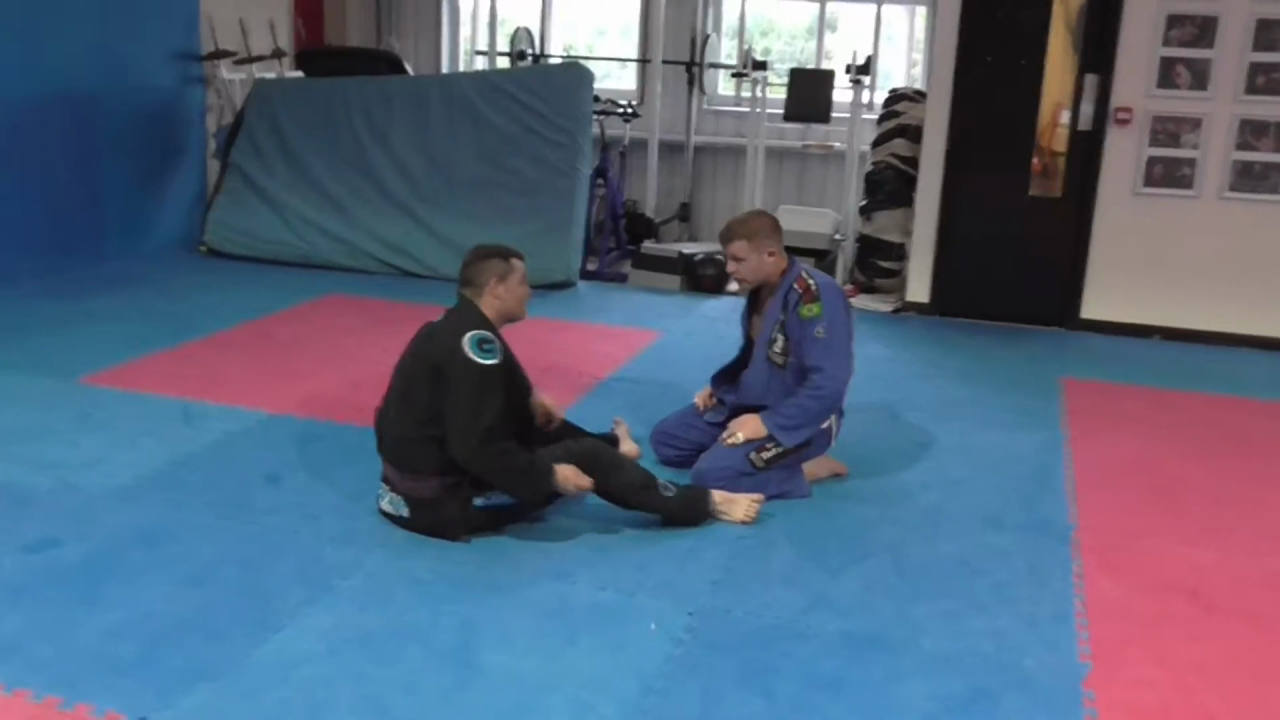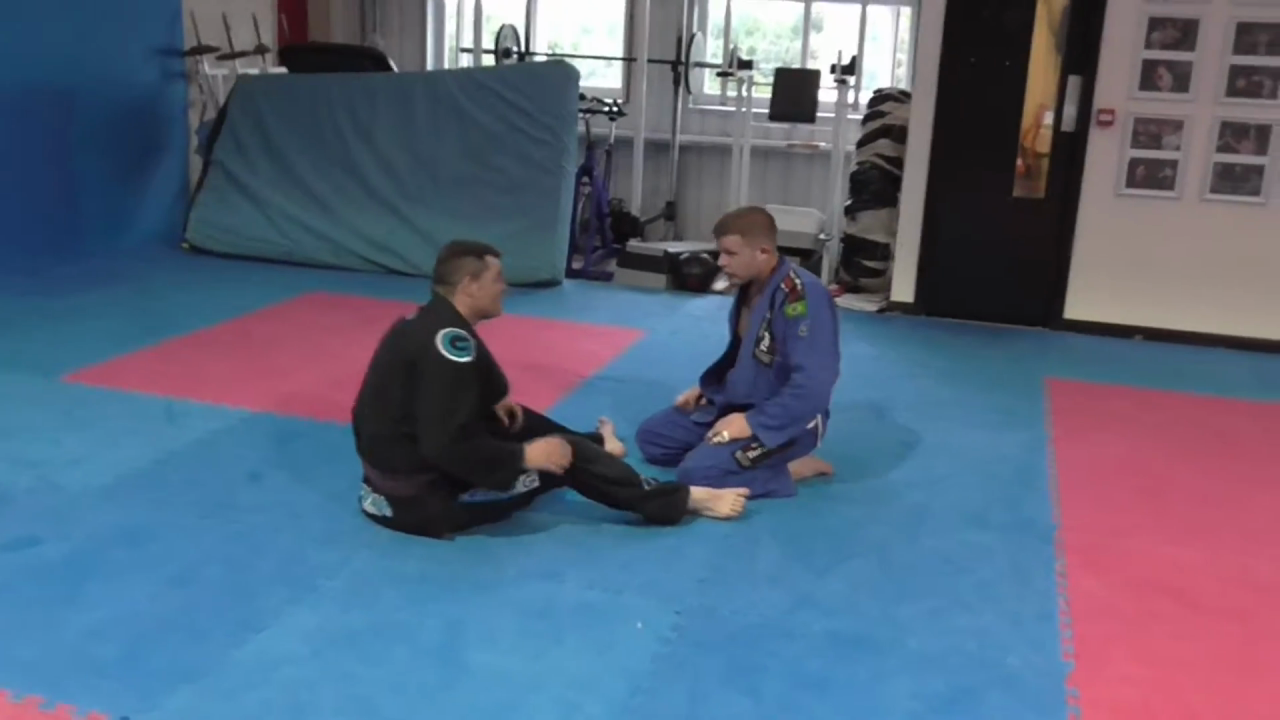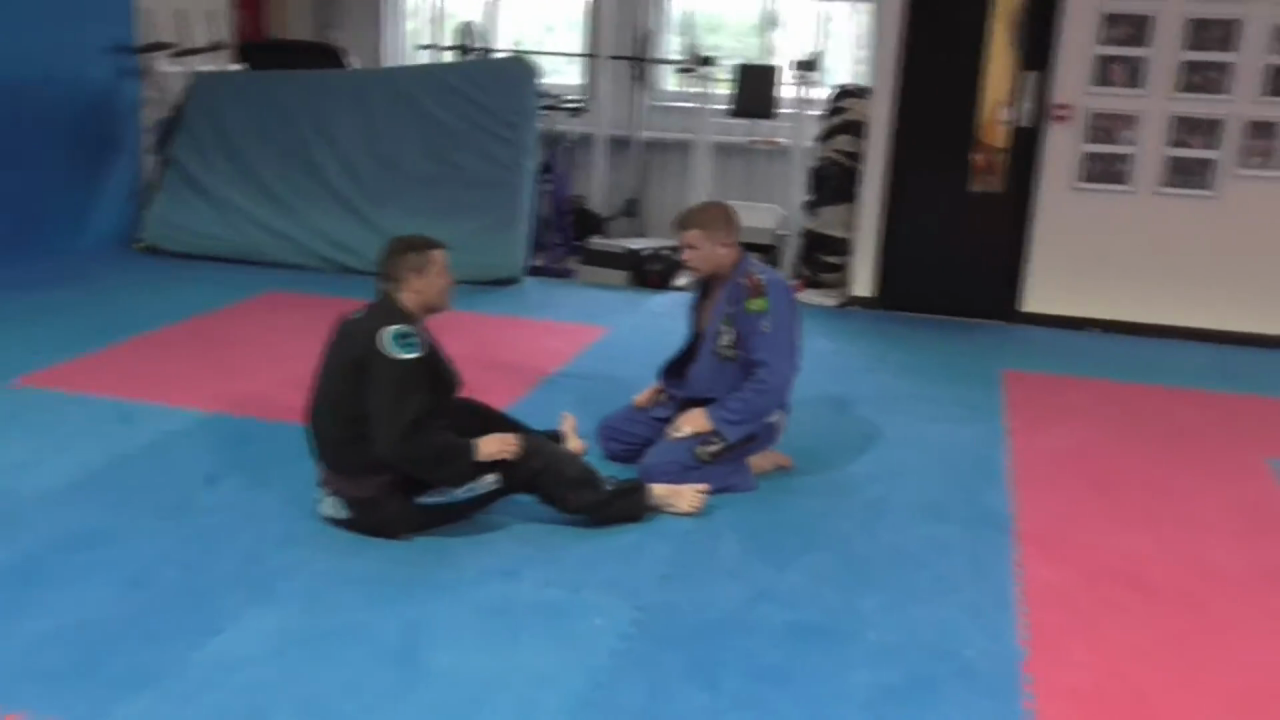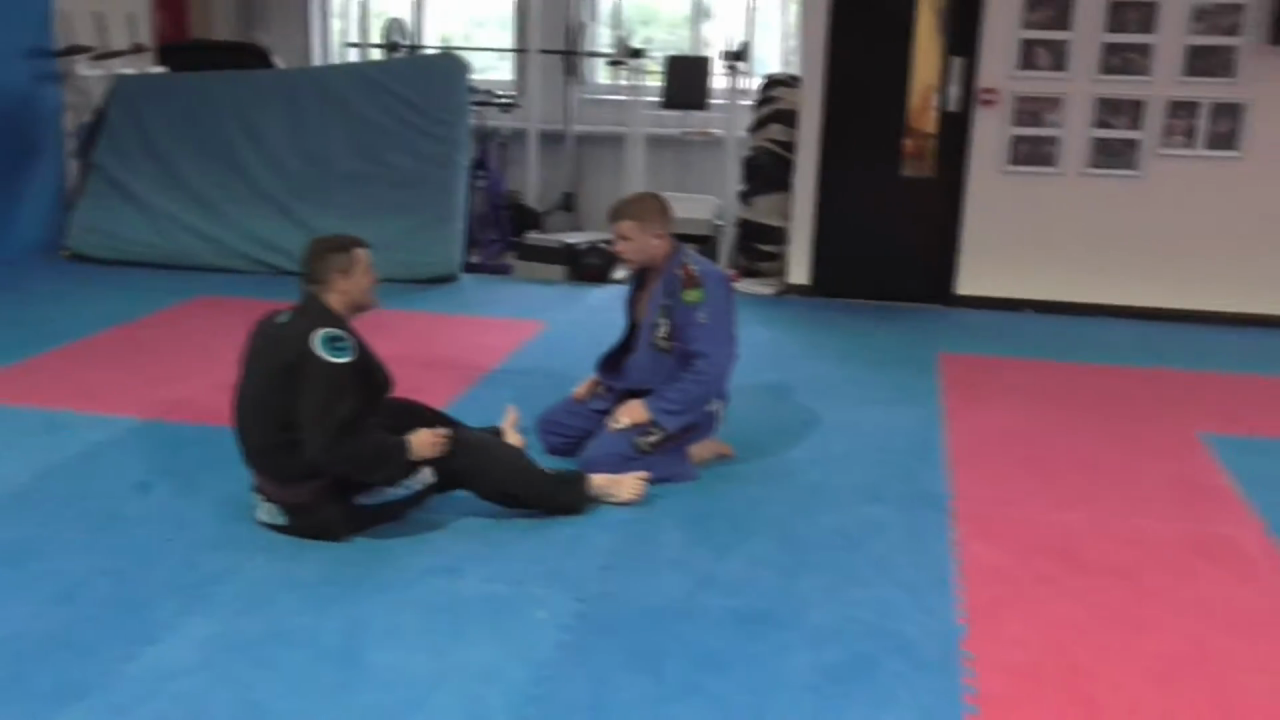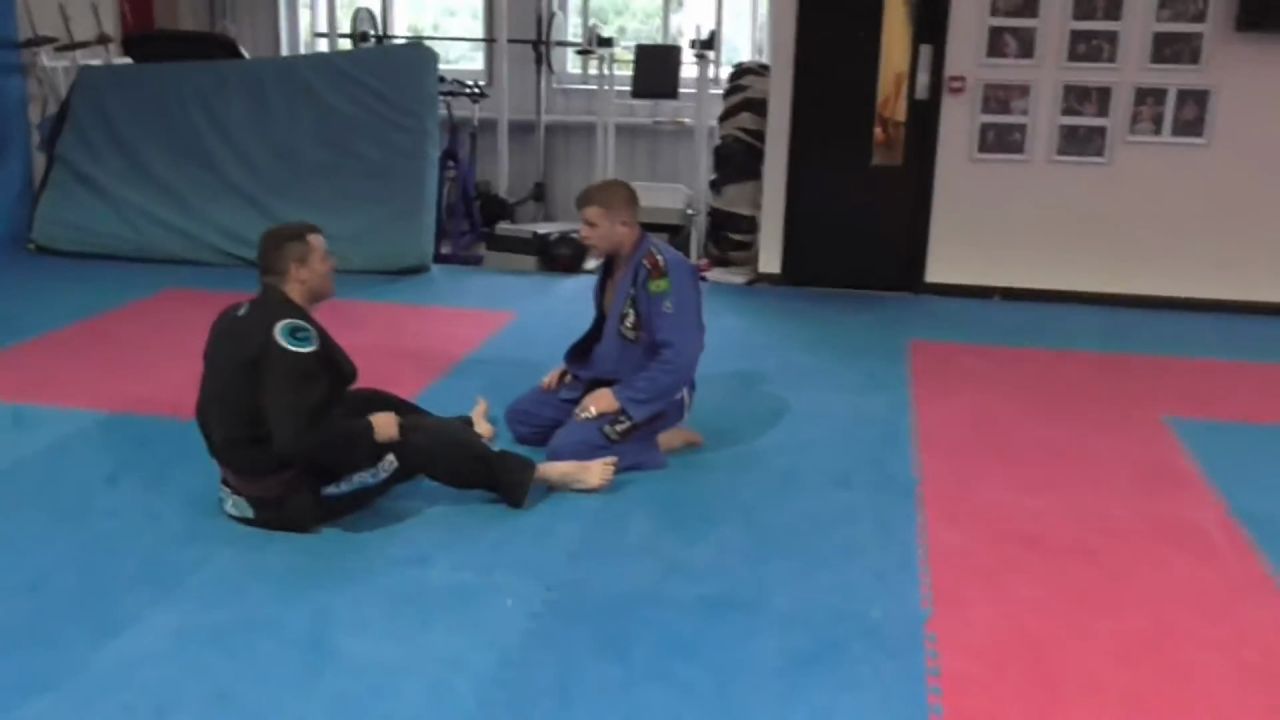
dt=0.2s
person 1, frame 1
left shoulder: (451, 325)
right shoulder: (476, 343)
right elbow: (478, 448)
left wrist: (528, 403)
right wrist: (550, 475)
left hip: (416, 473)
right hip: (445, 498)
left knee: (528, 422)
right knee: (586, 459)
left ankle: (609, 447)
right ankle: (701, 504)
person 1, frame 2
left shoulder: (421, 323)
right shoulder: (451, 342)
right elbow: (450, 446)
left wrist: (491, 404)
right wrist: (522, 458)
left hip: (397, 472)
right hip: (426, 496)
left knee: (506, 418)
right knee: (564, 456)
left ankle: (594, 445)
right ankle: (684, 500)
person 1, frame 3
left shoulder: (365, 320)
right shoulder: (398, 339)
right elbow: (402, 443)
right wrist: (473, 451)
left hip: (352, 473)
right hip: (385, 495)
left knee: (465, 415)
right knee: (524, 459)
left ankle: (553, 443)
right ankle: (644, 499)
person 1, frame 4
left shoulder: (281, 323)
right shoulder: (328, 342)
right elbow: (333, 446)
right wrist: (406, 450)
left hip: (284, 478)
right hip: (320, 499)
left knee: (402, 414)
right knee: (458, 453)
left ankle: (495, 441)
right ankle: (580, 489)
person 1, frame 5
left shoulder: (240, 316)
right shoulder: (289, 333)
right elbow: (303, 436)
right wrist: (371, 431)
left hip: (251, 469)
right hip: (287, 491)
left knee: (371, 404)
right knee: (421, 439)
left ankle: (464, 429)
right ankle: (539, 475)
person 2, frame 1
left shoulder: (818, 296)
right shoulder: (761, 289)
left elbow: (829, 383)
left wrist: (770, 423)
right wrist: (719, 385)
left hip: (796, 421)
left knee: (711, 475)
right knee: (665, 438)
left ankle: (807, 468)
right ankle: (768, 456)
person 2, frame 2
left shoulder: (805, 296)
right shoulder: (749, 287)
left elbow: (812, 384)
left wrist: (754, 422)
right wrist: (706, 386)
left hip: (782, 420)
right hip: (736, 403)
left knee: (698, 473)
right knee: (651, 437)
left ankle: (793, 467)
right ankle: (754, 455)
person 2, frame 3
left shoulder: (766, 291)
right shoulder: (711, 282)
left elbow: (773, 379)
left wrist: (715, 417)
right wrist: (666, 383)
left hip: (742, 415)
right hip: (696, 398)
left knee: (658, 468)
right knee: (613, 433)
left ankle: (753, 461)
right ankle: (714, 449)
person 2, frame 4
left shoulder: (700, 282)
right shoulder: (646, 273)
left elbow: (711, 369)
left wrist: (653, 407)
right wrist: (604, 374)
left hip: (680, 405)
right hip: (634, 390)
left knee: (599, 460)
right knee: (552, 427)
left ankle: (693, 451)
right ankle: (655, 441)
person 2, frame 5
left shoulder: (667, 270)
right shoulder: (614, 262)
left elbow: (680, 358)
left wrist: (621, 396)
right wrist: (572, 363)
left hip: (649, 394)
right hip: (603, 379)
left knee: (567, 450)
right knee: (521, 416)
left ankle: (662, 439)
right ankle: (624, 430)
